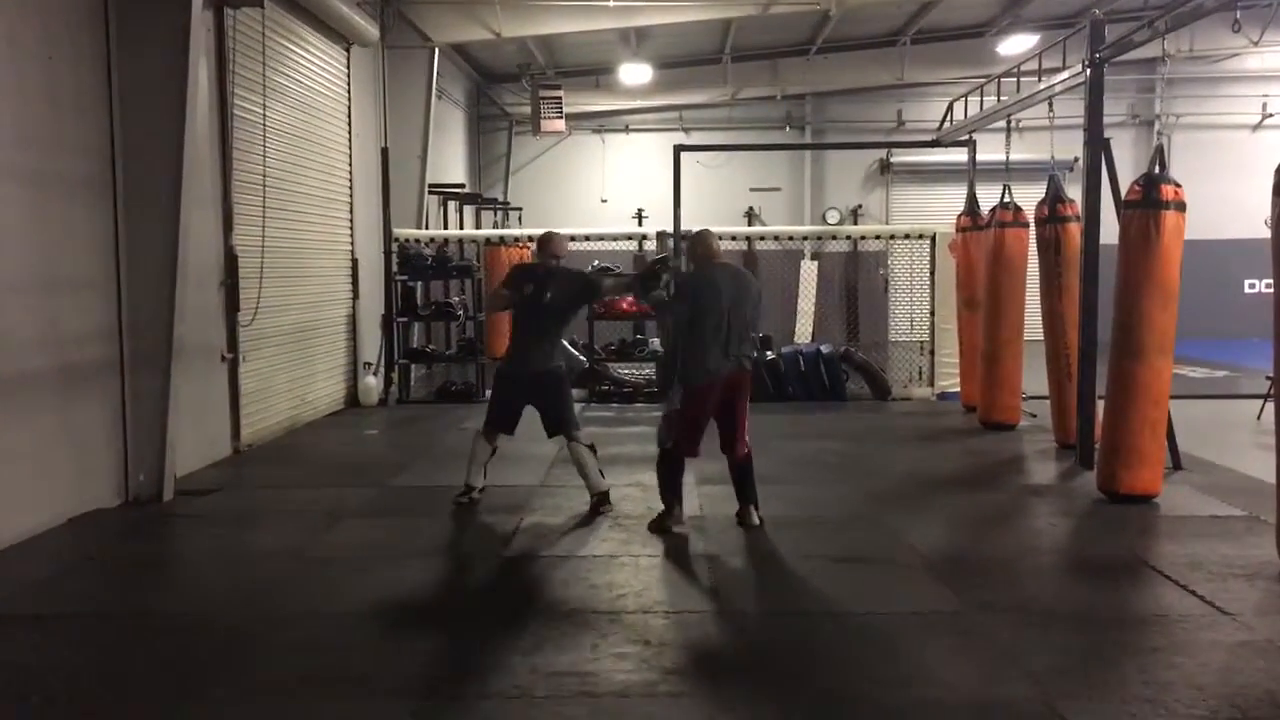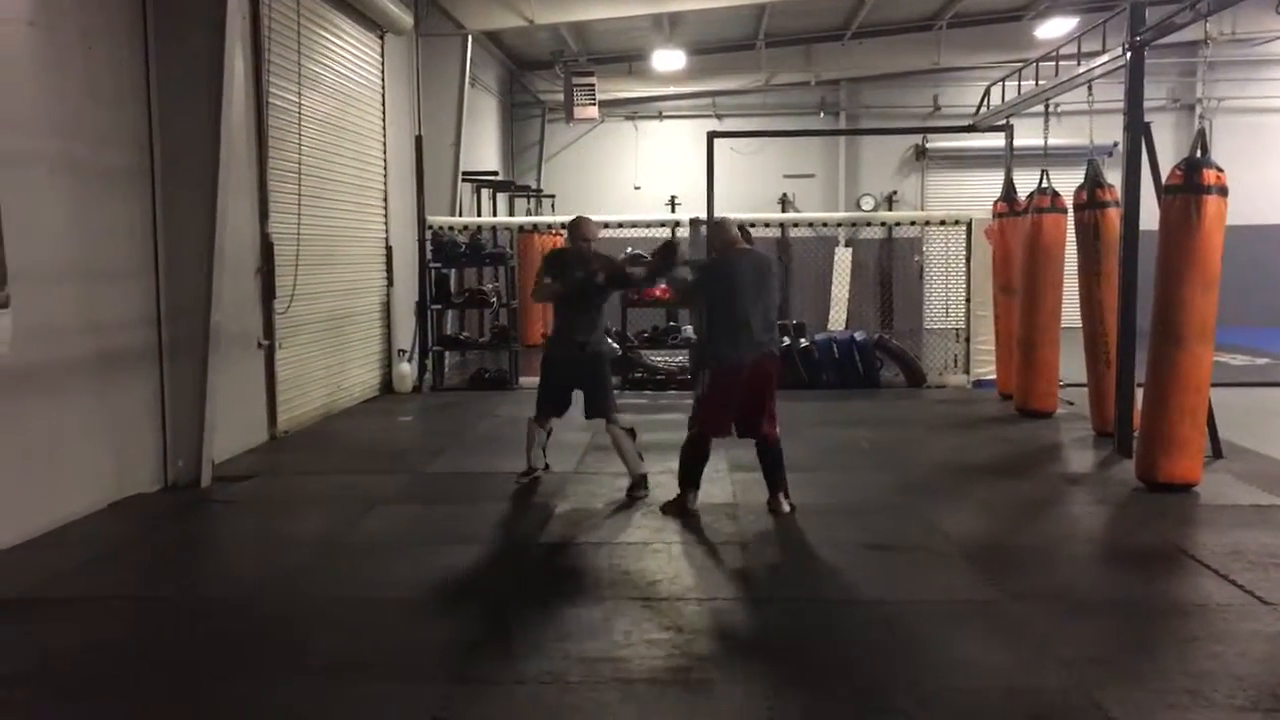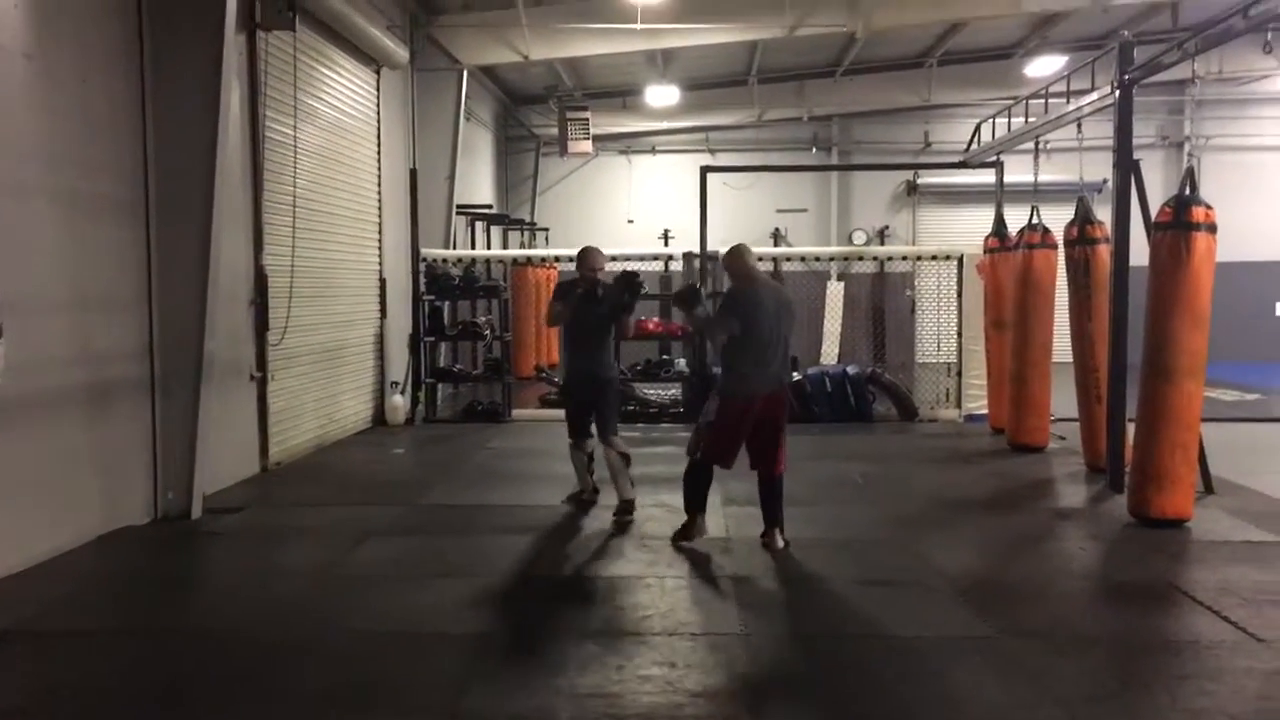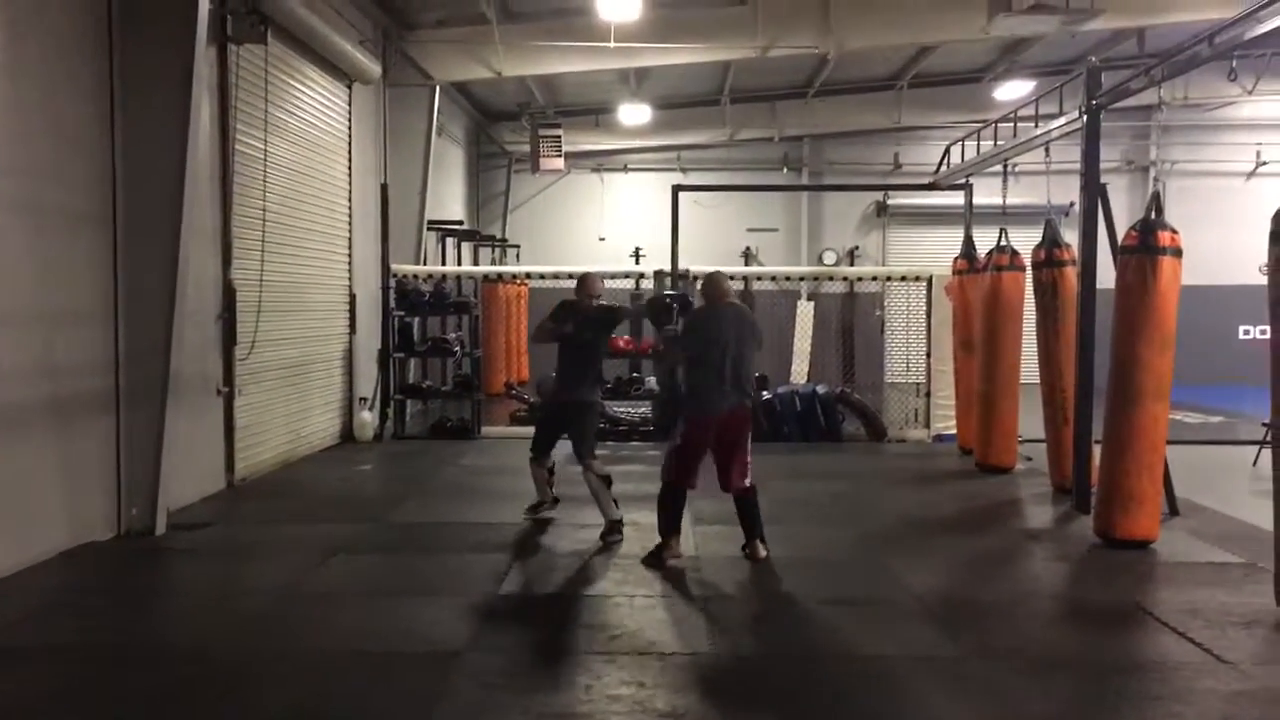
dt=0.7s
person 1, frame 1
left shoulder: (693, 281)
right shoulder: (748, 280)
left elbow: (671, 318)
left wrist: (659, 302)
left hip: (700, 372)
right hip: (738, 370)
left knee: (674, 443)
right knee: (738, 445)
left ankle: (672, 509)
right ankle: (750, 510)
person 1, frame 2
left shoulder: (717, 265)
right shoulder: (766, 263)
left elbow: (690, 296)
left wrist: (677, 279)
left hip: (725, 358)
right hip: (764, 356)
left knee: (701, 429)
right knee: (766, 430)
left ankle: (688, 496)
right ankle: (779, 497)
person 1, frame 3
left shoulder: (740, 294)
right shoulder: (781, 296)
left elbow: (716, 335)
left wrist: (694, 312)
left hip: (739, 388)
right hip: (775, 389)
left knee: (702, 455)
right knee: (770, 464)
left ankle: (696, 520)
right ankle: (774, 532)
person 1, frame 4
left shoulder: (702, 317)
right shoulder: (751, 322)
left elbow: (679, 356)
left wrist: (669, 338)
left hip: (701, 409)
right hip: (738, 408)
left knee: (675, 477)
right knee: (741, 479)
left ankle: (670, 542)
right ankle: (756, 543)
person 2, frame 1
left shoulder: (573, 279)
right shoulder: (522, 273)
left elbow: (611, 286)
right elbow: (491, 304)
left wrist: (640, 279)
right wrist: (519, 298)
left hip: (549, 368)
right hip: (515, 366)
left knee: (572, 434)
right knee: (491, 429)
left ankle: (600, 492)
right ankle: (473, 485)
person 2, frame 2
left shoulder: (605, 263)
right shoulder: (556, 259)
left elbow: (637, 284)
right elbow: (539, 293)
left wrist: (653, 272)
right wrist: (572, 285)
left hip: (592, 350)
right hip: (559, 350)
left knee: (609, 415)
right knee: (542, 414)
left ankle: (639, 475)
right ankle: (536, 464)
person 2, frame 3
left shoulder: (612, 292)
right shoulder: (566, 290)
left elbow: (625, 332)
right elbow: (552, 319)
left wrist: (628, 305)
right wrist: (580, 301)
left hip: (604, 374)
right hip: (574, 374)
left knee: (609, 437)
right knee: (578, 438)
left ankle: (626, 499)
right ankle: (587, 489)
person 2, frame 4
left shoulder: (605, 313)
right shoulder: (567, 309)
left elbow: (632, 314)
right elbow: (537, 336)
right wrist: (564, 332)
left hip: (585, 397)
right hip: (559, 393)
left knee: (587, 459)
right knee: (539, 453)
left ankle: (614, 519)
right ankle: (546, 499)
